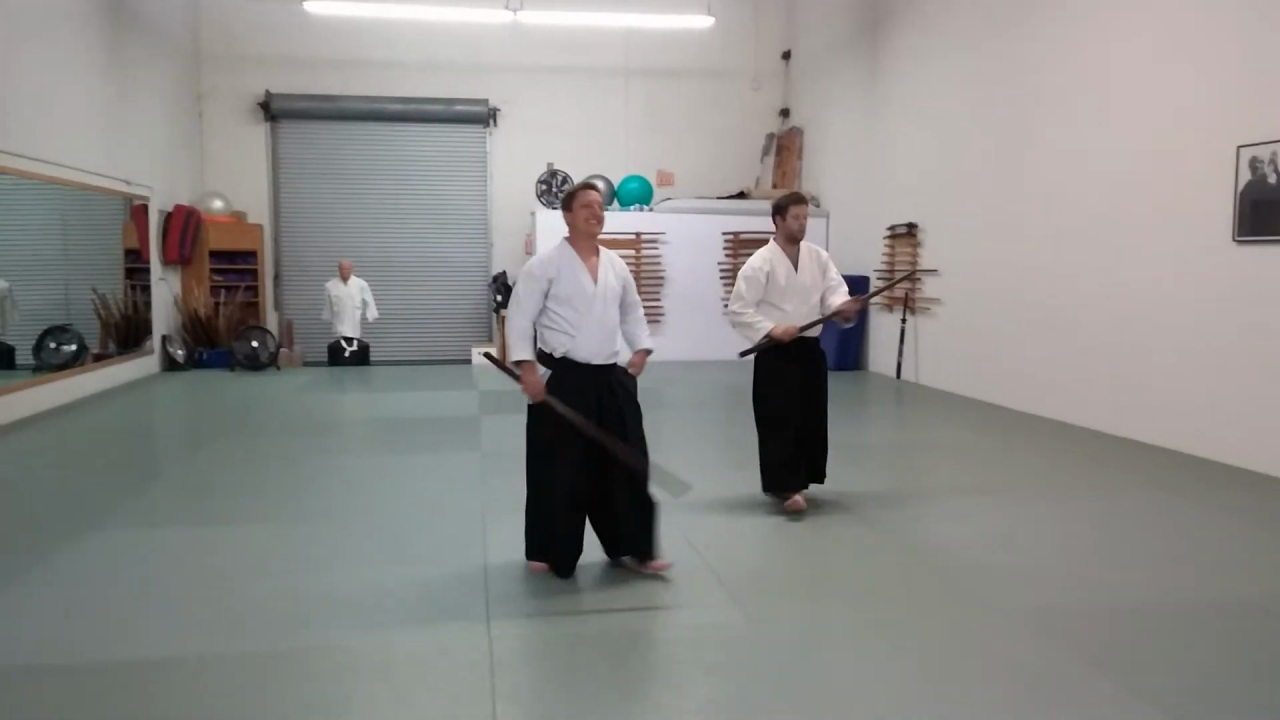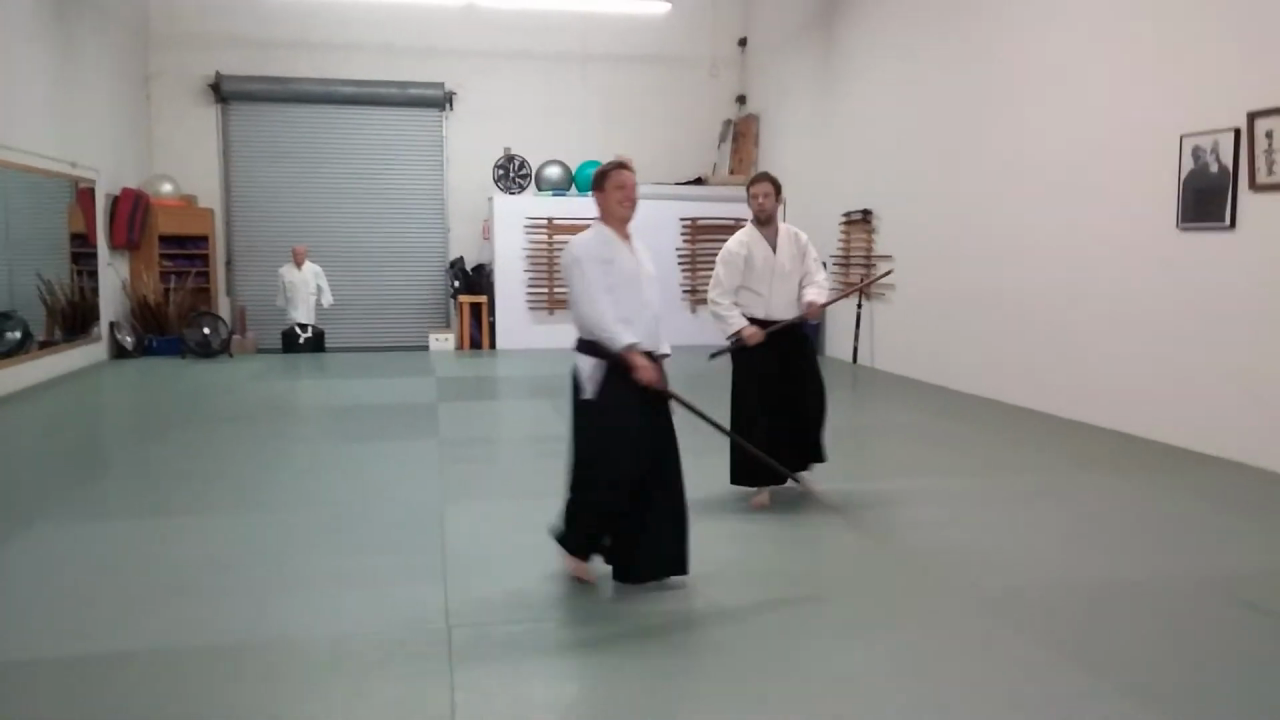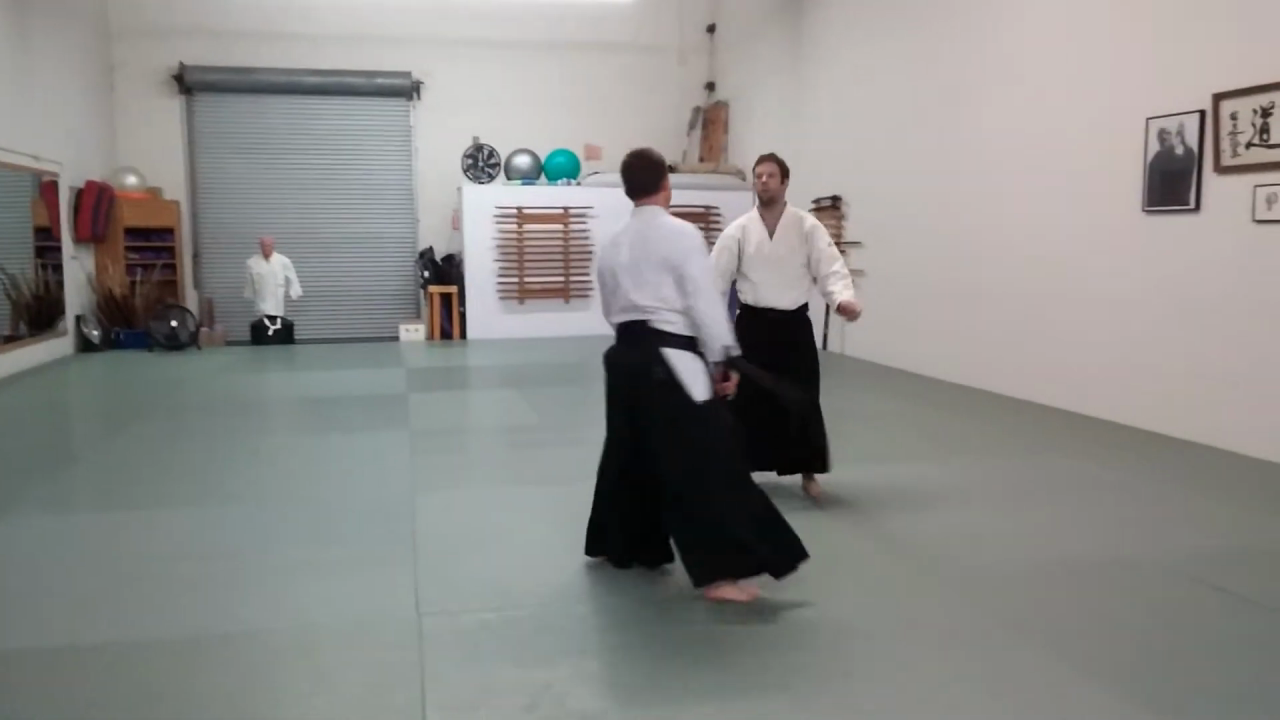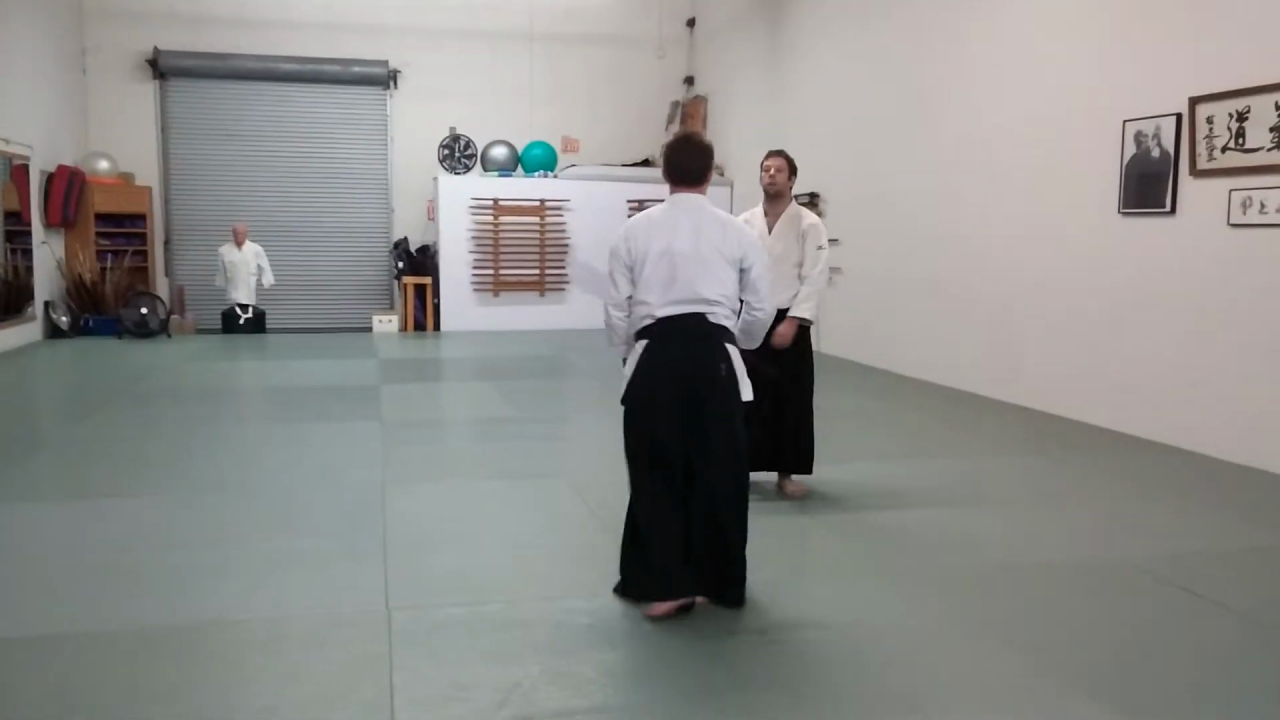
dt=0.4s
person 1, frame 1
left shoulder: (616, 265)
right shoulder: (545, 264)
left elbow: (631, 313)
right elbow: (519, 319)
left wrist: (640, 350)
right wrist: (527, 367)
left hip: (608, 378)
right hip: (561, 379)
left knee: (625, 462)
right knee: (557, 471)
left ankle: (634, 549)
right ankle: (547, 551)
person 1, frame 2
left shoulder: (636, 248)
right shoulder: (586, 248)
right elbow: (594, 311)
left wrist: (659, 357)
right wrist: (634, 355)
left hip: (638, 366)
right hip: (605, 370)
left knee: (656, 466)
right knee: (608, 464)
left ankle: (645, 557)
right ankle: (578, 542)
person 1, frame 3
left shoulder: (612, 245)
right shoulder: (681, 235)
right elbow: (706, 305)
right wrist: (723, 361)
left hip: (625, 359)
right hip: (669, 362)
left knee: (631, 455)
right knee: (706, 464)
left ankle: (615, 545)
right ankle: (723, 572)
person 1, frame 4
left shoulder: (636, 229)
right shoulder: (736, 232)
left elbow: (617, 308)
right elbow: (759, 310)
left wrist: (630, 354)
right wrist: (735, 342)
left hip: (656, 358)
right hip: (713, 358)
left knee: (655, 475)
right knee: (718, 475)
left ankle: (665, 586)
right ankle: (712, 582)
person 2, frame 1
left shoulder: (819, 257)
right shoulder: (760, 263)
left elbow: (833, 292)
right elbow: (738, 310)
left wrist: (843, 307)
right wrist: (770, 329)
left hip: (810, 350)
right hip: (776, 353)
left knee: (810, 421)
right knee: (782, 421)
left ankle: (779, 480)
right ankle: (790, 489)
person 2, frame 2
left shoulder: (799, 240)
right shoulder: (738, 245)
left elbow: (814, 278)
right elbow: (719, 296)
left wrist: (814, 301)
right wrist: (741, 327)
left hip: (794, 335)
right hip: (754, 337)
left knee: (807, 403)
right knee: (755, 411)
left ankle: (789, 464)
right ankle: (760, 482)
person 2, frame 3
left shoulder: (807, 226)
right shoulder: (739, 229)
left elbow: (831, 268)
right elbow: (717, 276)
left wrist: (844, 299)
left hip: (794, 325)
right hip: (753, 324)
left knee: (801, 400)
right knee: (747, 399)
left ankle: (808, 472)
person 2, frame 4
left shoulder: (808, 224)
right shoulder: (744, 223)
left elbow: (815, 278)
left wrist: (793, 321)
left hip: (789, 325)
left knee: (791, 401)
left ankle: (786, 472)
